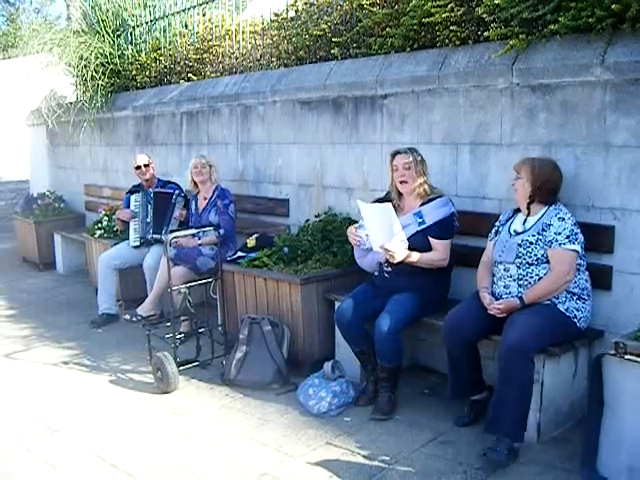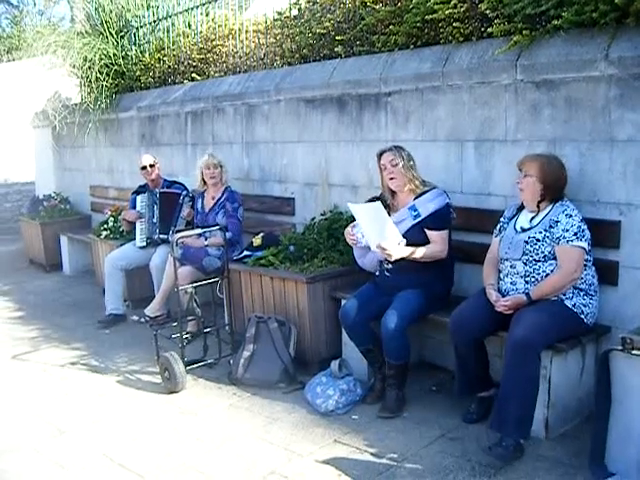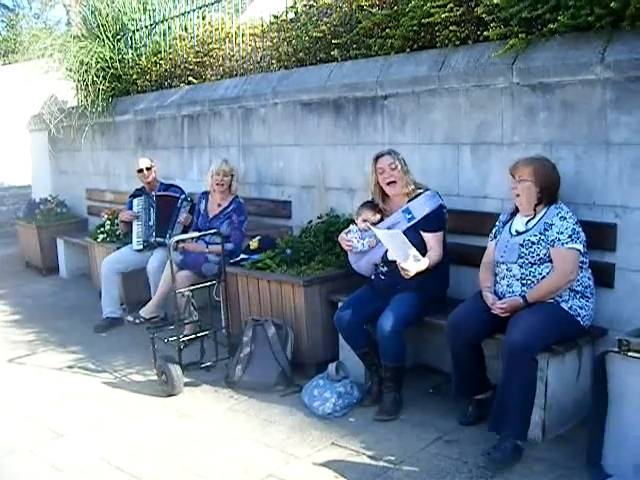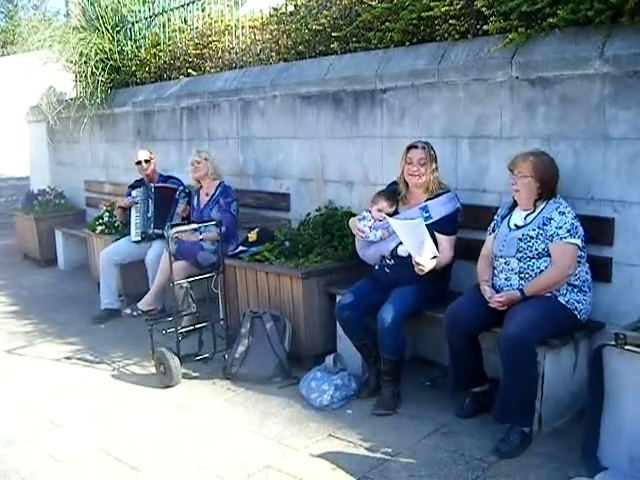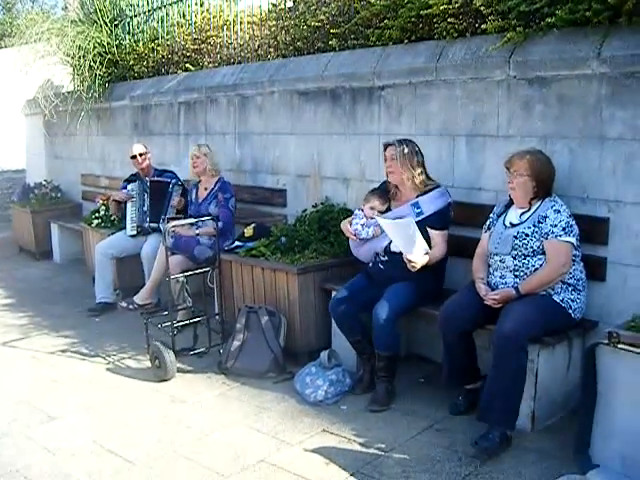
dt=0.7s
person 1, frame 1
left shoulder: (559, 220)
right shoulder: (507, 218)
left elbow: (562, 276)
right elbow: (487, 260)
left wrist: (519, 301)
right wrist: (485, 292)
left hip: (552, 305)
right hip: (501, 300)
left knee: (514, 344)
right knee: (455, 325)
left ankle: (507, 438)
right ankle: (476, 394)
person 1, frame 2
left shoulder: (566, 217)
right shoulder: (512, 214)
left elbow: (570, 272)
right elbow: (492, 257)
left wrist: (526, 298)
right wrist: (491, 289)
left hip: (559, 301)
right hip: (507, 296)
left knee: (521, 340)
right knee: (461, 322)
left ankle: (512, 434)
right ankle: (484, 390)
person 1, frame 3
left shoulder: (560, 219)
right shoulder: (507, 218)
left elbow: (565, 275)
right elbow: (487, 262)
left wrist: (522, 300)
right wrist: (488, 293)
left hip: (555, 304)
right hip: (503, 300)
left knee: (518, 342)
right knee: (458, 324)
left ankle: (511, 437)
right ankle: (480, 393)
person 1, frame 4
left shoulder: (559, 214)
right shoulder: (505, 211)
left elbow: (563, 269)
right elbow: (486, 255)
left wrist: (520, 294)
right wrist: (485, 286)
left hip: (553, 297)
right hip: (502, 293)
left knee: (515, 335)
right knee: (456, 317)
left ankle: (520, 425)
right ankle: (478, 387)
person 1, frame 5
left shoulder: (554, 212)
right shoulder: (501, 209)
left elbow: (559, 266)
right elbow: (481, 253)
left wrist: (515, 291)
right wrist: (481, 282)
left hip: (548, 296)
right hip: (496, 290)
left knee: (508, 333)
right knee: (451, 314)
left ankle: (501, 426)
right ankle: (471, 384)
person 2, frame 1
left shoulder: (437, 208)
right shoulder: (388, 201)
left elbow: (442, 258)
right elbow: (369, 233)
left wrist: (406, 256)
right wrist: (354, 232)
left hip: (420, 287)
right hip: (382, 282)
left knee: (385, 326)
right knee: (344, 314)
left ankle: (388, 391)
right ankle: (373, 377)
person 2, frame 2
left shoulder: (431, 200)
right shoulder: (384, 201)
left elbow: (441, 250)
left wrist: (404, 252)
right wrist: (354, 233)
left hip: (424, 284)
right hip: (386, 280)
left knee: (391, 323)
right knee: (349, 314)
left ankle: (395, 388)
right ankle: (380, 374)
person 2, frame 3
left shoulder: (425, 202)
right shoulder: (378, 204)
left elbow: (436, 251)
left wrist: (418, 265)
right wrist: (347, 237)
left hip: (420, 286)
right hip: (382, 283)
left knee: (387, 326)
right knee: (344, 318)
left ankle: (392, 391)
right ankle: (377, 376)
person 2, frame 4
left shoulder: (442, 203)
right shoulder: (393, 191)
left elbow: (447, 251)
left wrist: (431, 263)
right wrist: (355, 222)
left hip: (421, 281)
right hip: (384, 275)
left knee: (387, 317)
right knee: (344, 309)
left ankle: (390, 386)
right ankle: (374, 368)
person 2, frame 5
left shoulder: (433, 198)
right shoulder: (385, 191)
left elbow: (440, 247)
left wrist: (424, 259)
right wrist: (348, 224)
left hip: (416, 277)
right hip: (379, 272)
left knee: (383, 313)
right knee: (339, 305)
left ankle: (385, 382)
right ankle: (369, 365)
person 3, frame 1
left shoulder: (171, 188)
right shoulder: (132, 194)
right elbow: (122, 227)
right wrist: (119, 215)
left knee: (150, 263)
right knee: (105, 260)
right ankle: (108, 311)
person 3, frame 2
left shoulder: (176, 188)
right shoulder: (138, 194)
right elbow: (128, 228)
right wrist: (125, 215)
left knee: (157, 263)
right knee: (112, 260)
right ankle: (115, 311)
person 3, frame 3
left shoulder: (173, 191)
right shoulder: (135, 197)
left elbow: (190, 214)
right elbow: (124, 230)
left wrist: (188, 219)
right wrist: (122, 218)
left knee: (154, 266)
right knee: (108, 264)
right ankle: (113, 314)
person 3, frame 4
left shoulder: (172, 183)
right shoulder: (135, 188)
right elbow: (121, 218)
right wrist: (120, 204)
left knee: (152, 258)
right knee: (106, 256)
right ankle: (111, 306)
person 3, frame 5
left shoulder: (168, 177)
right shoulder: (130, 182)
right elbow: (116, 212)
right wrist: (114, 198)
left hip: (160, 230)
left knee: (148, 252)
right knee: (102, 249)
right ankle: (106, 299)
person 4, frame 1
left shoulder: (222, 195)
right shoulder: (194, 199)
left elbow: (226, 232)
right elbow: (192, 230)
left wrist: (197, 242)
right wrist: (184, 239)
left hip: (218, 252)
right hip: (198, 251)
left knee: (170, 255)
right knee: (176, 273)
left ankle: (150, 306)
right ankle: (185, 324)
person 4, frame 2
left shoulder: (231, 197)
right shoulder: (200, 197)
left elbow: (234, 235)
right elbow: (197, 228)
left wrist: (203, 242)
right wrist: (191, 240)
left hip: (224, 253)
right hip: (204, 250)
left knee: (176, 255)
right knee: (183, 273)
left ankle: (158, 306)
right ankle: (193, 323)
person 4, frame 3
left shoulder: (237, 206)
right shoulder: (203, 198)
left elbow: (235, 246)
right elbow: (195, 229)
left wrist: (204, 248)
right wrist: (188, 243)
left hip: (221, 259)
right hip: (200, 253)
left knee: (175, 259)
right knee: (181, 276)
left ankle: (153, 308)
person 4, frame 4
left shoulder: (224, 191)
right shoulder: (196, 194)
left elbow: (228, 230)
right elbow: (194, 225)
left wrist: (198, 237)
right wrist: (185, 234)
left hip: (219, 248)
right hip: (199, 246)
left knee: (171, 250)
right knee: (178, 267)
left ankle: (151, 300)
person 4, frame 5
left shoulder: (223, 186)
right shoulder: (194, 188)
left elbow: (225, 224)
right elbow: (190, 219)
left wrist: (194, 231)
right wrist: (183, 228)
left hip: (216, 243)
right hip: (196, 240)
left knee: (168, 243)
right knee: (174, 261)
left ankle: (147, 294)
